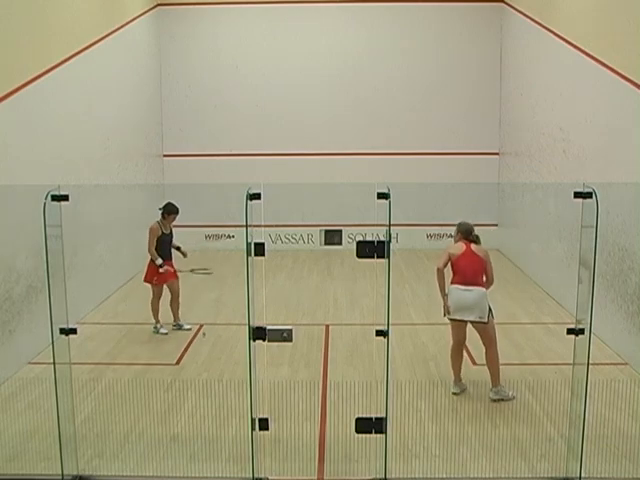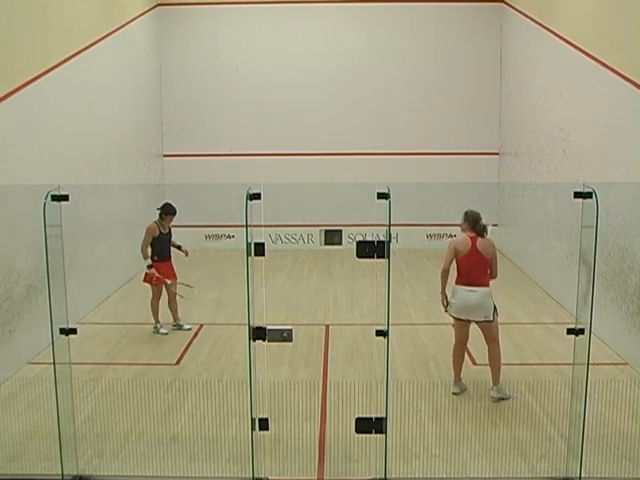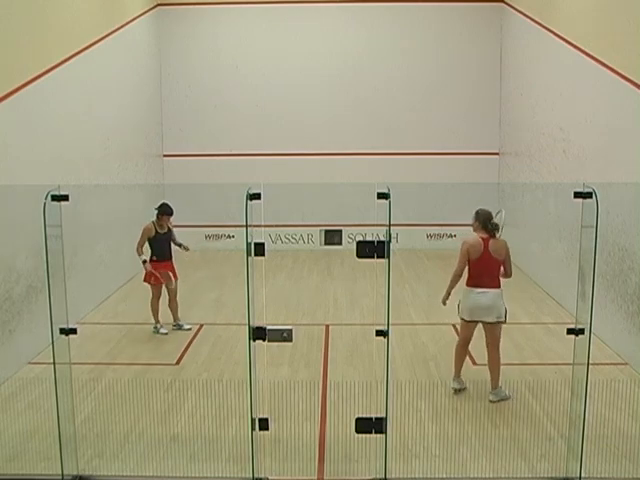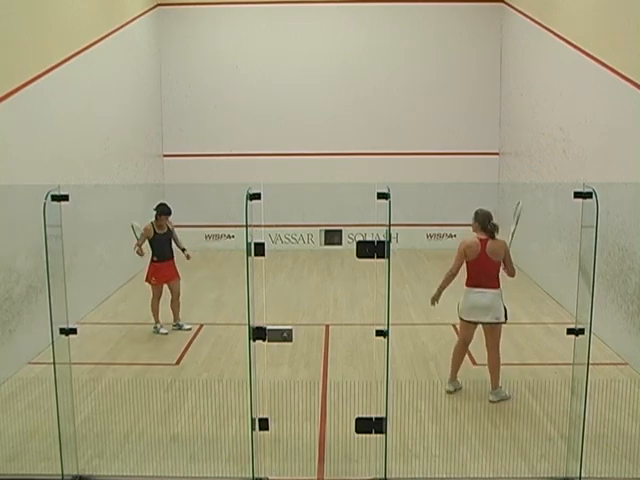
dt=0.3s
person 1, frame 1
left shoulder: (452, 249)
right shoulder: (483, 251)
left elbow: (439, 268)
right elbow: (490, 280)
left wrist: (444, 297)
left hip: (457, 294)
right hip: (477, 296)
left knee: (458, 342)
right knee: (490, 345)
left ankle: (457, 383)
right ankle: (496, 389)
person 1, frame 2
left shoulder: (457, 243)
right shoulder: (489, 244)
left elbow: (445, 269)
right elbow: (494, 274)
left wrist: (443, 293)
left hip: (461, 294)
right hip: (482, 295)
left knee: (460, 342)
right knee: (493, 343)
left ankle: (457, 383)
right ankle: (496, 387)
person 1, frame 3
left shoulder: (469, 243)
right shoulder: (502, 244)
left elbow: (459, 272)
right elbow: (508, 274)
left wrist: (447, 293)
left hip: (472, 296)
right hip: (493, 297)
left knee: (463, 340)
right knee: (493, 346)
left ankle: (457, 380)
right ankle: (495, 390)
person 1, frame 4
left shoulder: (467, 244)
right shoulder: (501, 245)
left elbow: (453, 271)
right elbow: (511, 273)
left wrist: (438, 291)
left hip: (471, 297)
right hip: (492, 298)
left knee: (462, 342)
right knee: (493, 347)
left ankle: (452, 381)
right ankle: (495, 390)
person 2, frame 1
left shoulder: (169, 226)
right shoulder: (155, 228)
right elbow: (151, 250)
left wrist: (179, 248)
right wrist: (161, 265)
left hip: (169, 264)
right hip: (157, 266)
left knee: (176, 294)
right knee: (157, 296)
left ankle: (177, 322)
right ankle: (157, 325)
person 2, frame 2
left shoulder: (168, 225)
right shoulder: (152, 228)
right elbow: (144, 248)
left wrist: (179, 247)
right wrist: (149, 266)
left hip: (168, 264)
right hip: (156, 266)
left knee: (173, 294)
right knee: (156, 296)
left ankle: (177, 322)
right ankle: (157, 325)
person 2, frame 3
left shoulder: (168, 225)
right shoulder: (149, 228)
left elbow: (173, 239)
right elbow: (139, 247)
left wrist: (180, 245)
right wrist: (144, 262)
left hip: (169, 264)
right hip: (156, 266)
left knee: (173, 294)
right knee: (156, 296)
left ankle: (177, 322)
right ankle: (157, 325)
person 2, frame 4
left shoulder: (169, 224)
right shoulder: (148, 229)
left elbow: (176, 239)
right elbow: (138, 245)
left wrist: (184, 250)
right wrist: (138, 250)
left hip: (170, 264)
right hip: (157, 266)
left knee: (176, 294)
right knee: (157, 296)
left ankle: (177, 322)
right ankle: (157, 325)
